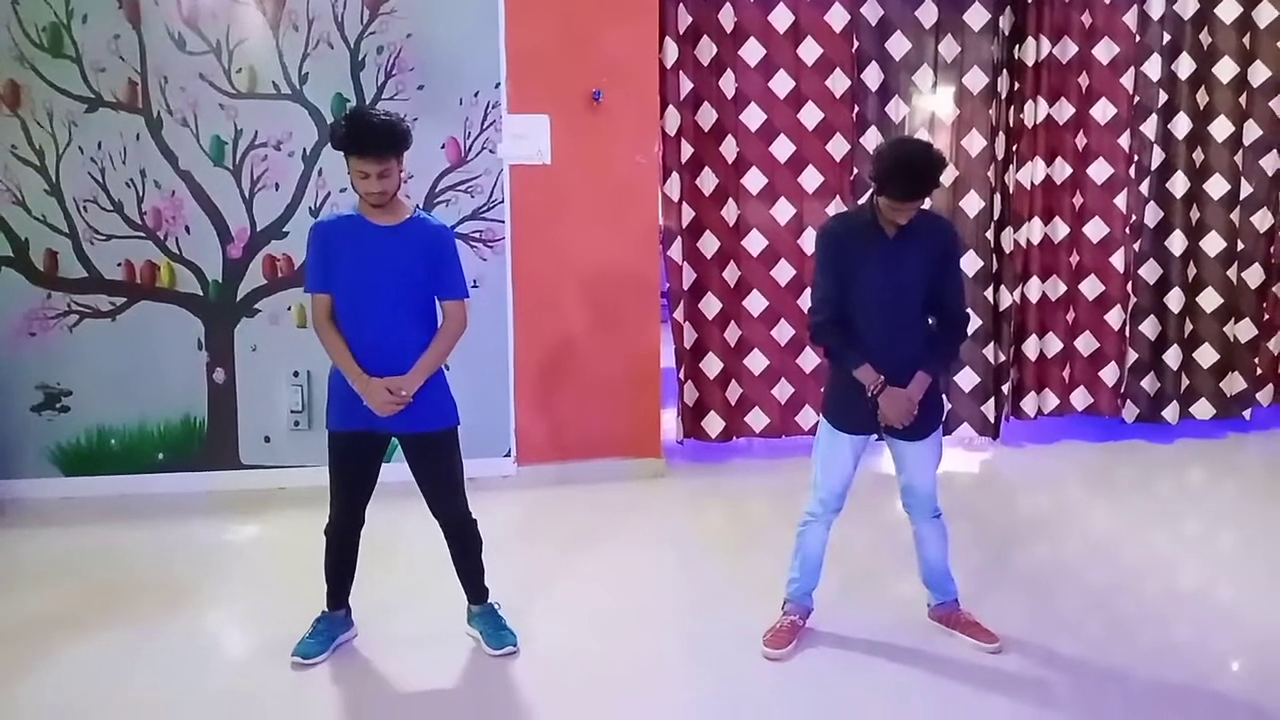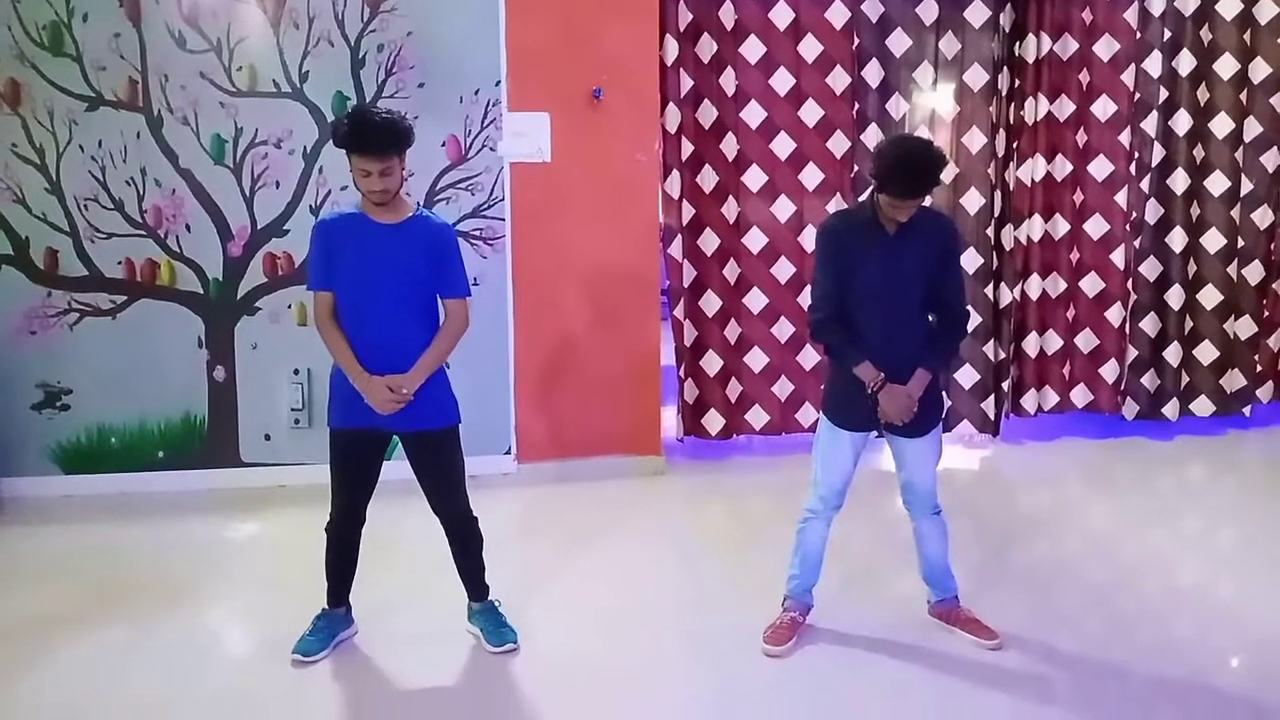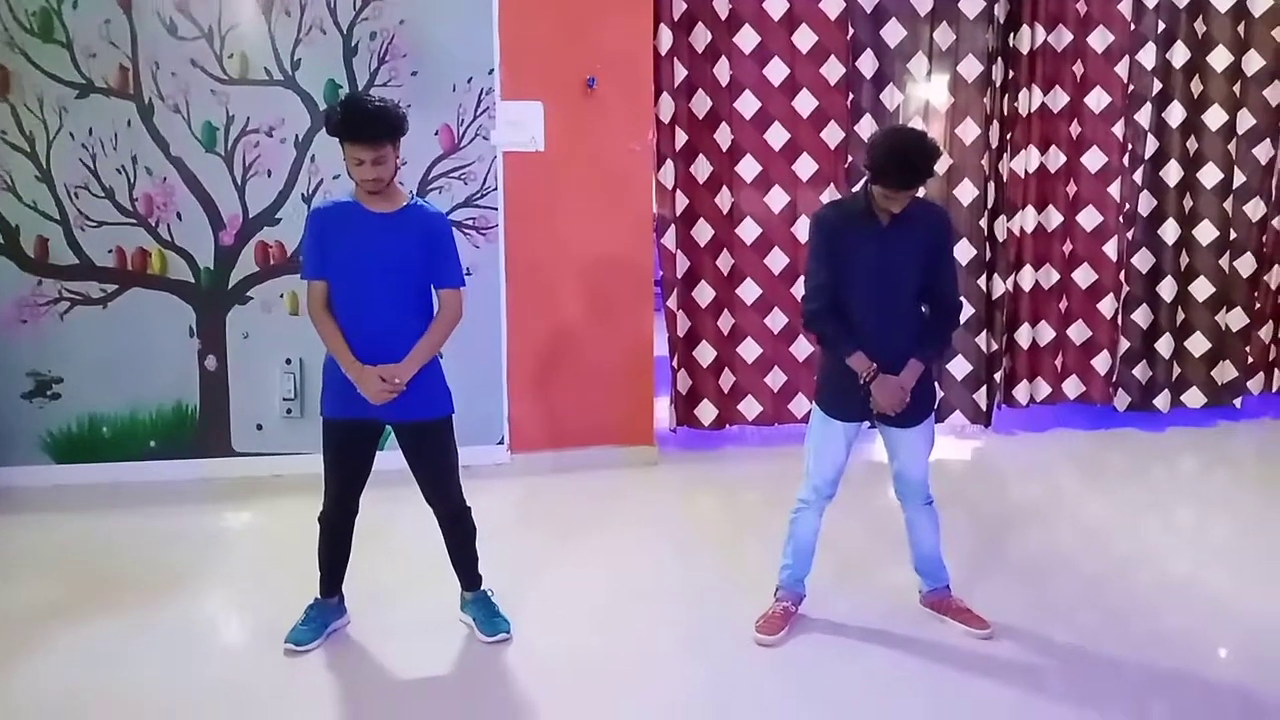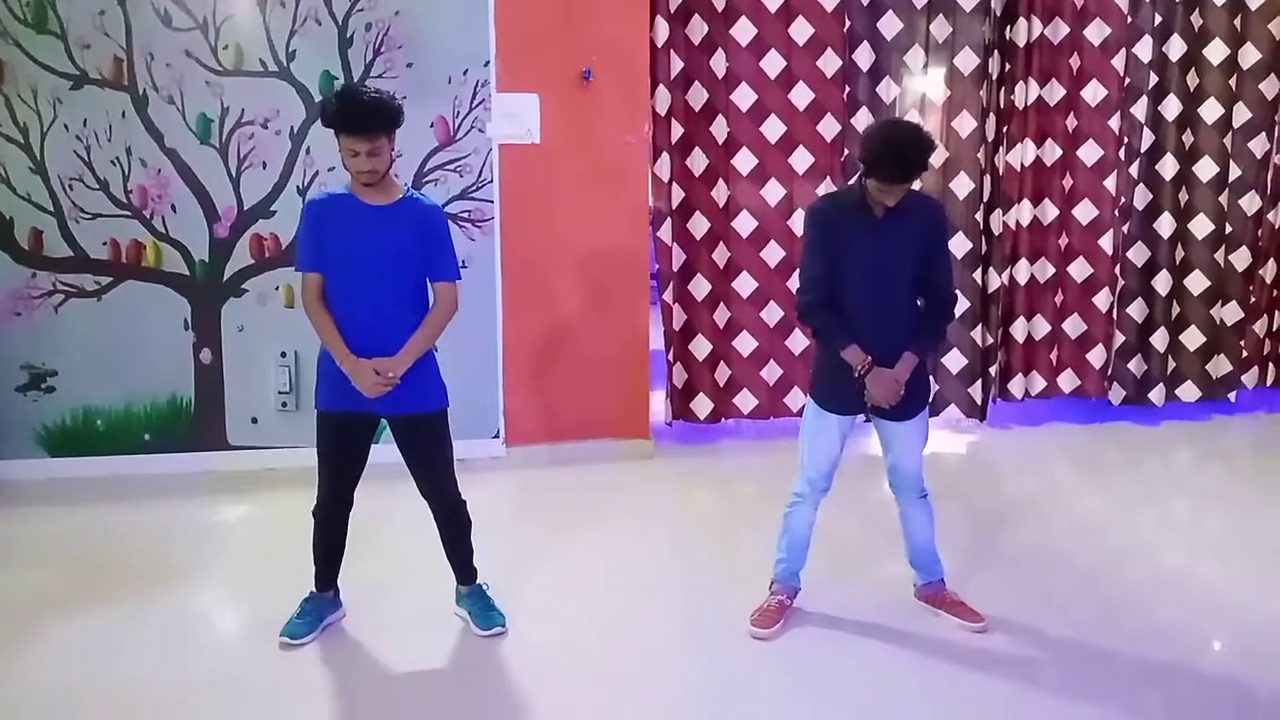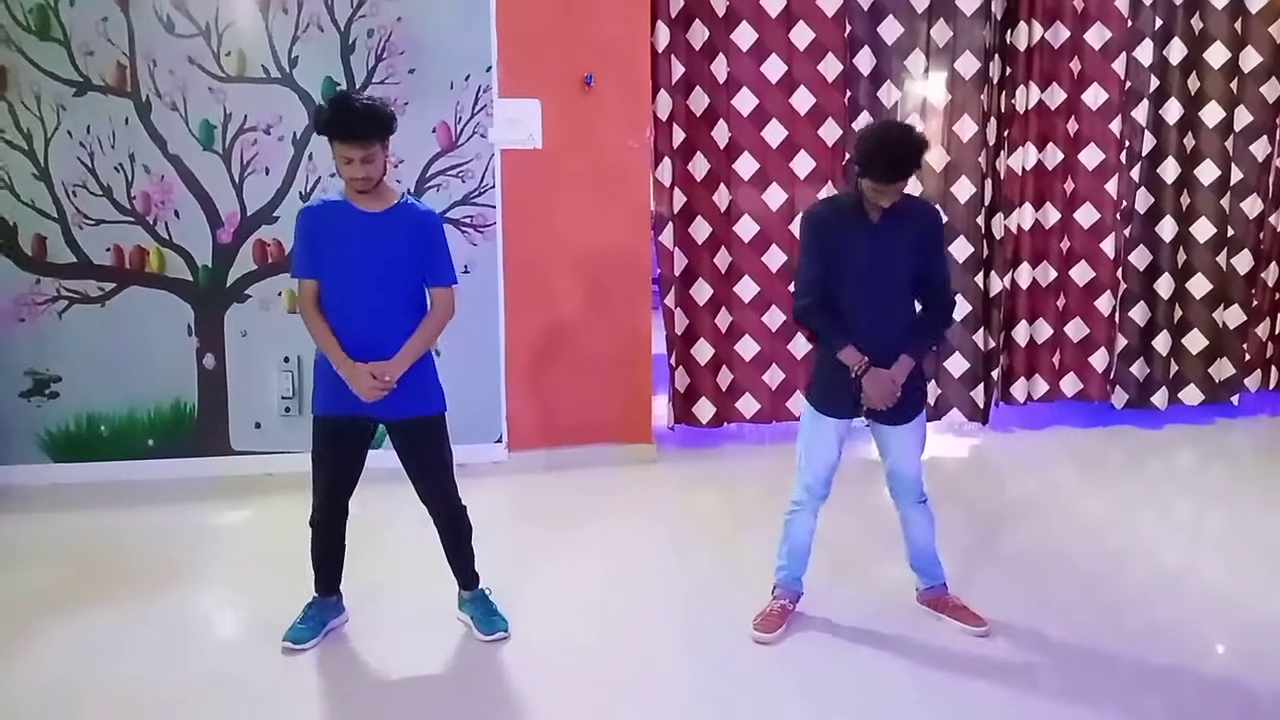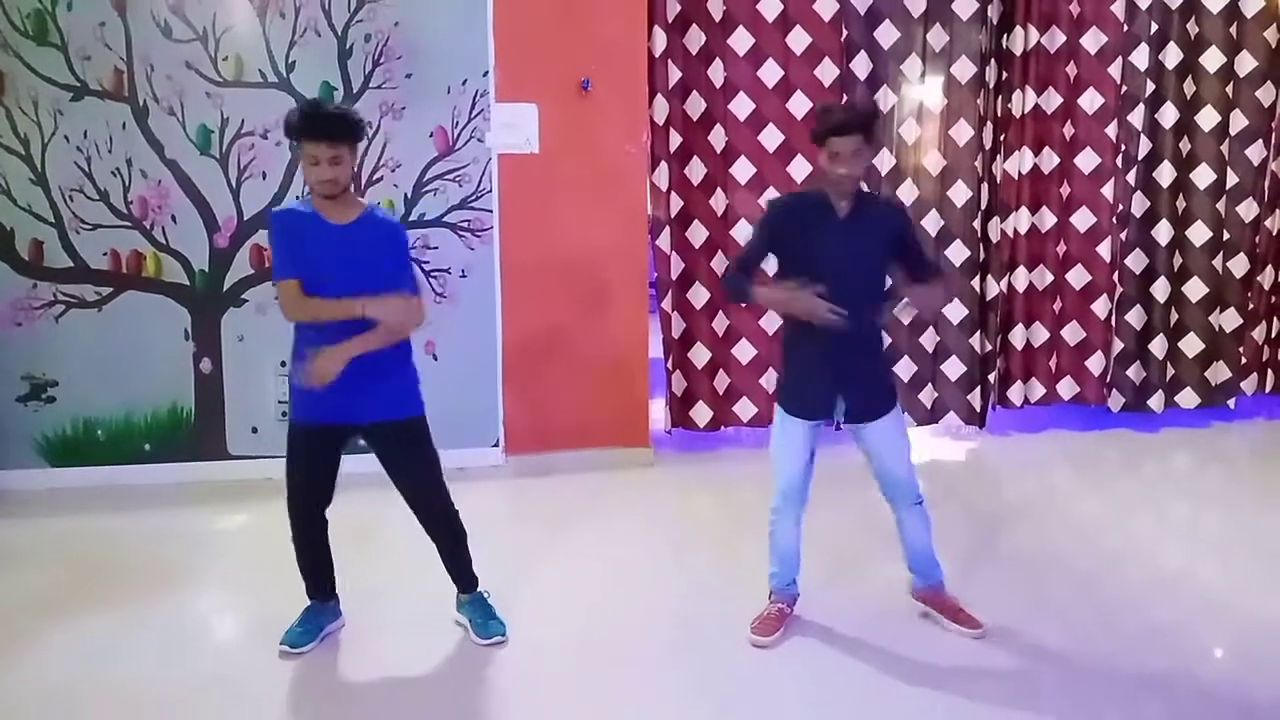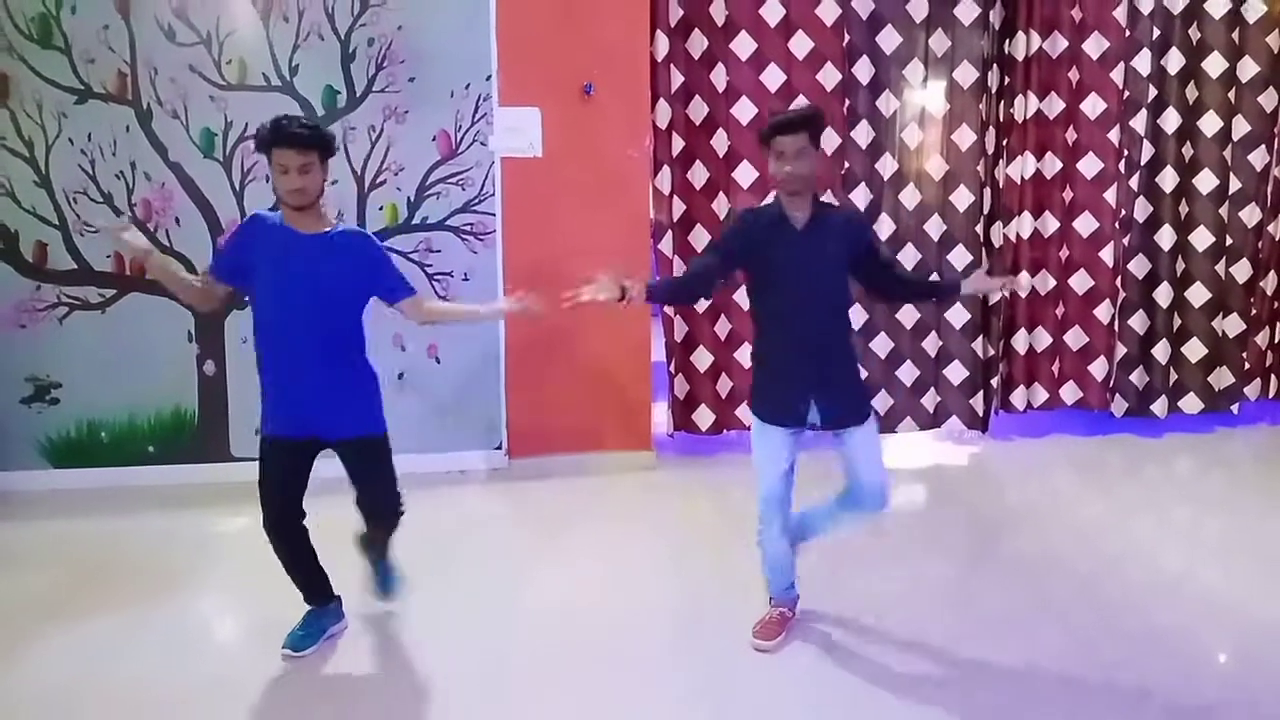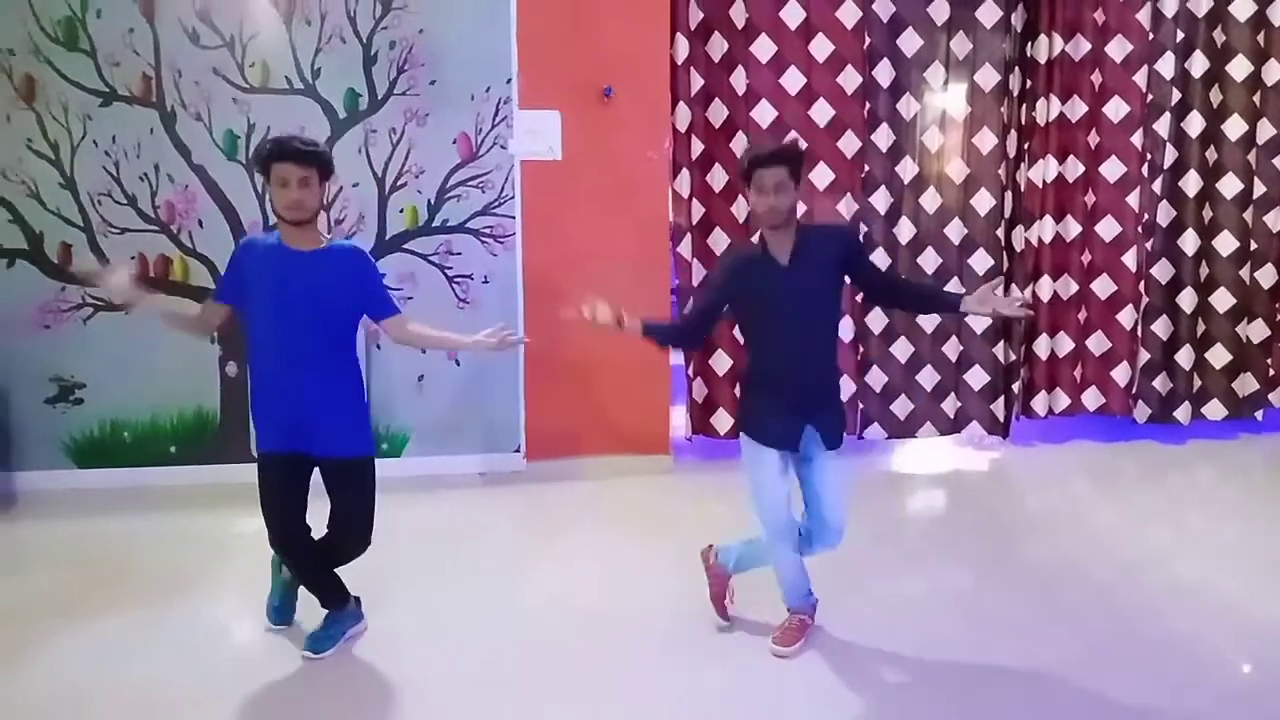
dt=0.2s
person 1, frame 1
left shoulder: (434, 236)
right shoulder: (327, 235)
left elbow: (455, 319)
right elbow: (322, 318)
left wrist: (408, 382)
right wrist: (364, 384)
left hip: (426, 404)
right hip: (352, 404)
left knee: (453, 513)
right knee: (343, 517)
left ankle: (480, 608)
right ankle: (336, 615)
person 1, frame 2
left shoulder: (437, 234)
right shoulder: (330, 233)
left elbow: (457, 318)
right elbow: (324, 316)
left wrist: (410, 381)
right wrist: (366, 382)
left hip: (428, 401)
right hip: (353, 402)
left knee: (455, 511)
right knee: (345, 515)
left ankle: (481, 605)
right ankle: (337, 612)
person 1, frame 3
left shoulder: (431, 224)
right shoulder: (325, 222)
left elbow: (451, 308)
right elbow: (318, 306)
left wrist: (402, 371)
right wrist: (358, 373)
left hip: (421, 391)
right hip: (347, 392)
left knee: (448, 501)
right knee: (338, 504)
left ankle: (474, 596)
right ankle: (329, 602)
person 1, frame 4
left shoulder: (427, 216)
right shoulder: (320, 214)
left elbow: (447, 302)
right elbow: (312, 298)
left wrist: (398, 365)
right wrist: (352, 366)
left hip: (416, 385)
right hip: (342, 386)
left knee: (443, 494)
right knee: (332, 498)
left ankle: (470, 589)
right ankle: (324, 595)
person 1, frame 5
left shoulder: (422, 222)
right shoulder: (315, 220)
left elbow: (443, 306)
right elbow: (307, 304)
left wrist: (391, 369)
right wrist: (349, 368)
left hip: (412, 391)
right hip: (340, 393)
left knee: (443, 498)
right knee: (328, 503)
left ankle: (472, 593)
right ankle: (326, 600)
person 1, frame 6
left shoulder: (386, 231)
right shoulder: (287, 224)
left elbow: (411, 316)
right elbow: (293, 305)
left wrist: (346, 350)
right wrist: (366, 307)
left hip: (390, 397)
right hip: (316, 401)
left knee: (430, 500)
right knee: (303, 507)
left ankle: (469, 594)
right ankle: (322, 604)
person 1, frame 7
left shoulder: (359, 247)
right shoulder: (253, 234)
left elbow: (418, 308)
right elbow: (206, 298)
left wrist: (494, 311)
right wrist: (152, 262)
left hip: (354, 411)
right hip: (285, 415)
left knee: (384, 510)
right knee: (280, 520)
left ankle: (376, 549)
right ankle: (323, 605)
person 1, frame 8
left shoulder: (353, 261)
right shoulder: (249, 258)
left elbow: (400, 330)
right elbow: (208, 323)
left wrist: (474, 343)
right wrist: (139, 299)
left hip: (347, 432)
right hip: (280, 432)
left knee: (353, 536)
right knee: (287, 537)
left ankle: (294, 571)
right ankle: (341, 606)
person 2, frame 1
left shoulder: (940, 236)
right shoulder: (837, 234)
left elbow: (952, 323)
right elbow: (824, 325)
left wrist: (914, 390)
right wrist: (878, 387)
left hip: (917, 396)
right hip: (851, 395)
left knee: (924, 506)
right knee: (822, 507)
left ankle: (945, 604)
right ankle: (796, 608)
person 2, frame 2
left shoulder: (940, 233)
right shoulder: (838, 231)
left elbow: (953, 321)
right elbow: (825, 322)
left wrist: (915, 386)
right wrist: (878, 384)
left hip: (917, 393)
right hip: (850, 392)
left knee: (925, 503)
right knee: (822, 504)
left ankle: (945, 601)
right ankle: (796, 605)
person 2, frame 3
left shoulder: (934, 224)
right shoulder: (831, 222)
left elbow: (946, 312)
right elbow: (818, 313)
left wrist: (907, 377)
right wrist: (871, 376)
left hip: (909, 383)
right hip: (844, 383)
left knee: (916, 493)
right knee: (815, 494)
left ankle: (937, 591)
right ankle: (788, 595)
person 2, frame 4
left shoulder: (929, 217)
right shoulder: (826, 215)
left elbow: (941, 305)
right elbow: (812, 306)
left wrist: (901, 369)
right wrist: (865, 368)
left hip: (903, 375)
right hip: (838, 376)
left knee: (911, 487)
right knee: (810, 487)
left ankle: (931, 584)
right ankle: (783, 588)
person 2, frame 5
left shoulder: (925, 222)
right shoulder: (823, 220)
left elbow: (939, 309)
right elbow: (806, 310)
left wrist: (898, 371)
right wrist: (861, 369)
left hip: (899, 381)
right hip: (834, 381)
left knee: (911, 492)
right knee: (809, 493)
left ankle: (933, 588)
right ankle: (785, 594)
person 2, frame 6
left shoulder: (888, 216)
right shoulder: (788, 214)
left elbow: (925, 275)
right elbow: (737, 278)
left wrist: (929, 293)
right wrist: (783, 296)
left hip: (868, 378)
right hip: (803, 380)
left knee: (903, 489)
right knee: (788, 495)
left ankle: (930, 589)
right ankle: (782, 597)
person 2, frame 7
left shoulder: (848, 226)
right shoulder: (749, 229)
left elbow: (889, 285)
right elbow: (692, 287)
left wrist: (962, 288)
right wrist: (624, 291)
left hip: (841, 384)
right hip: (777, 389)
left knee: (871, 493)
right knee: (772, 504)
left ankle: (792, 534)
right ankle: (782, 601)
person 2, frame 8
left shoulder: (835, 246)
right shoulder: (736, 268)
left elbow: (893, 294)
right elbow: (691, 333)
left wrist: (964, 303)
right wrist: (623, 321)
left hip: (822, 414)
right hip: (765, 418)
left knee: (826, 531)
right knee: (780, 526)
left ankle: (724, 560)
right ankle: (801, 606)
